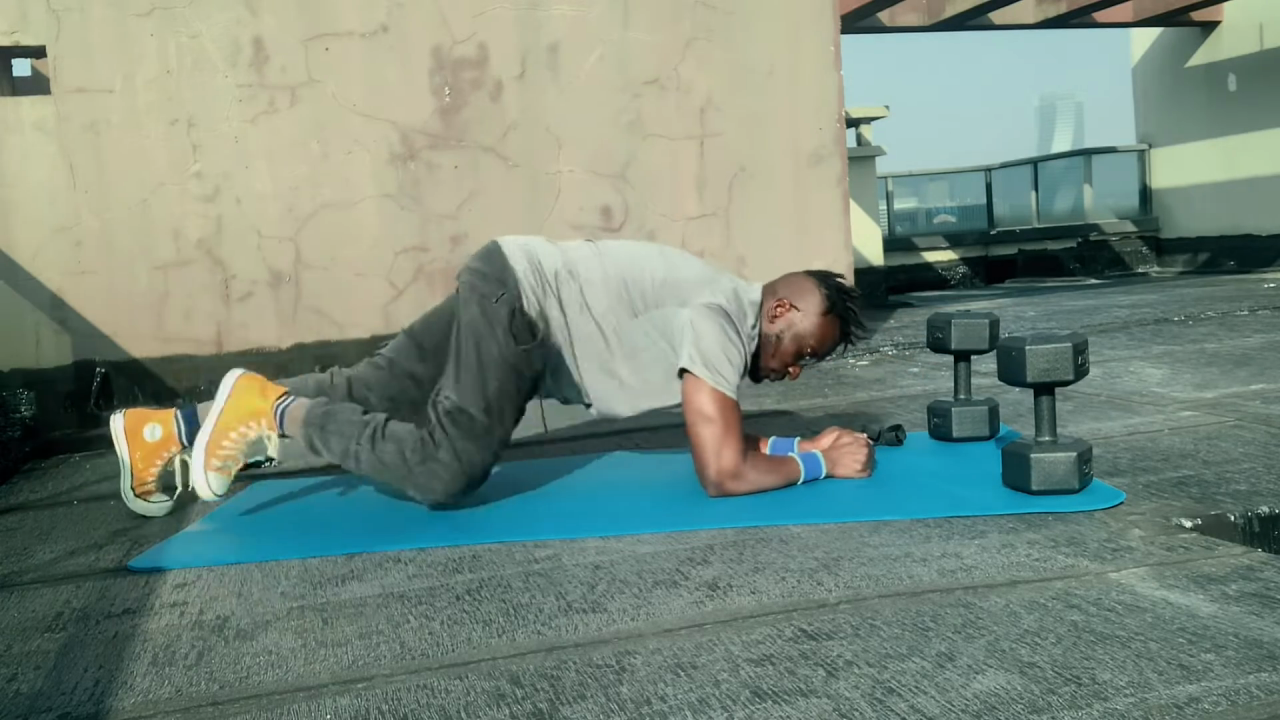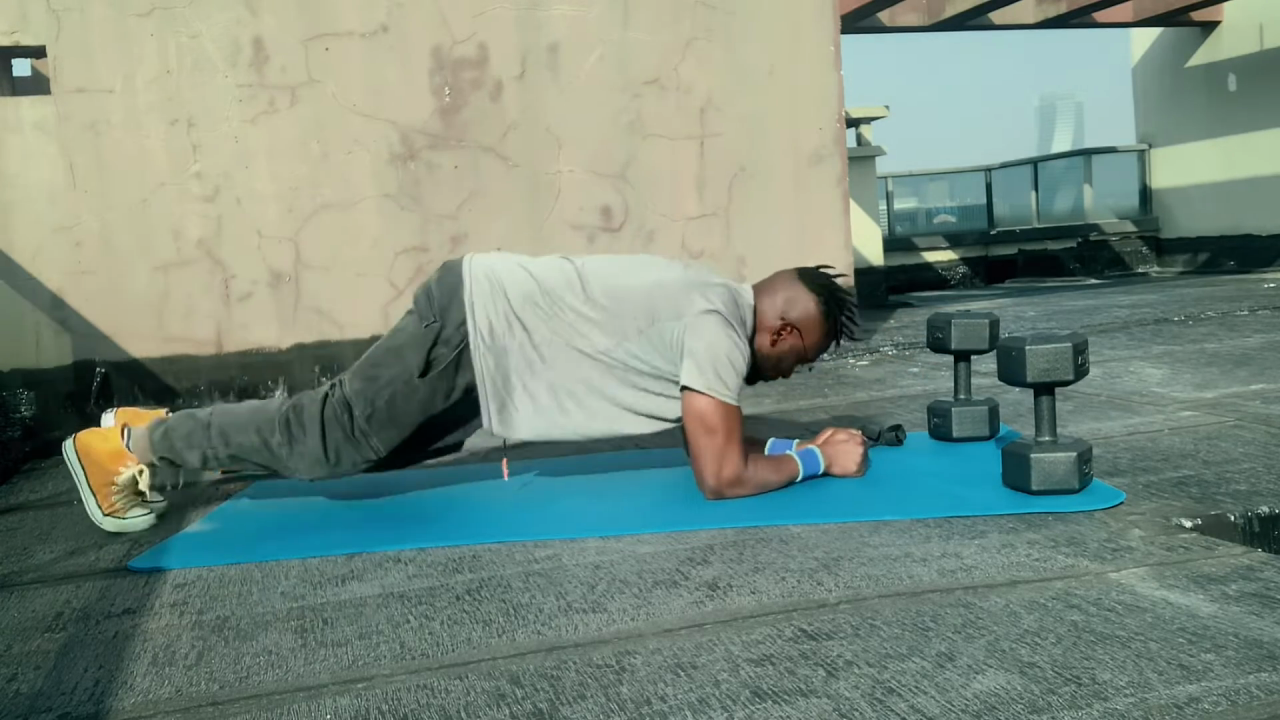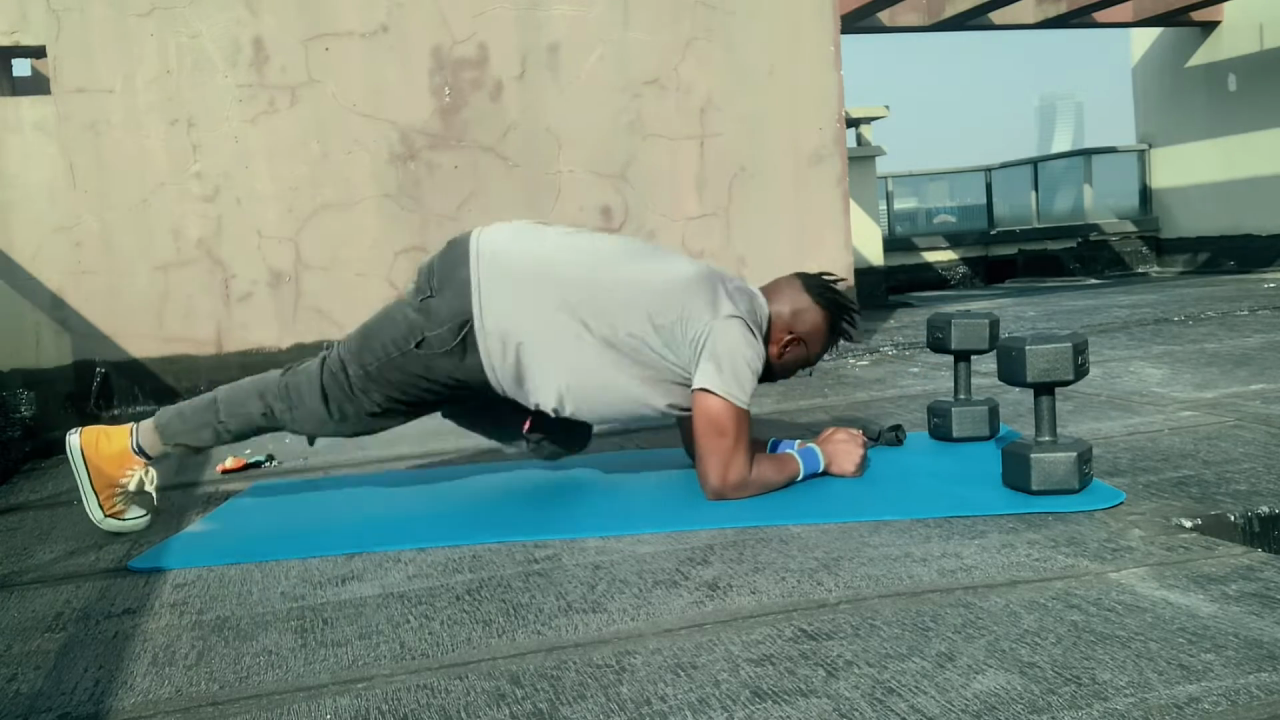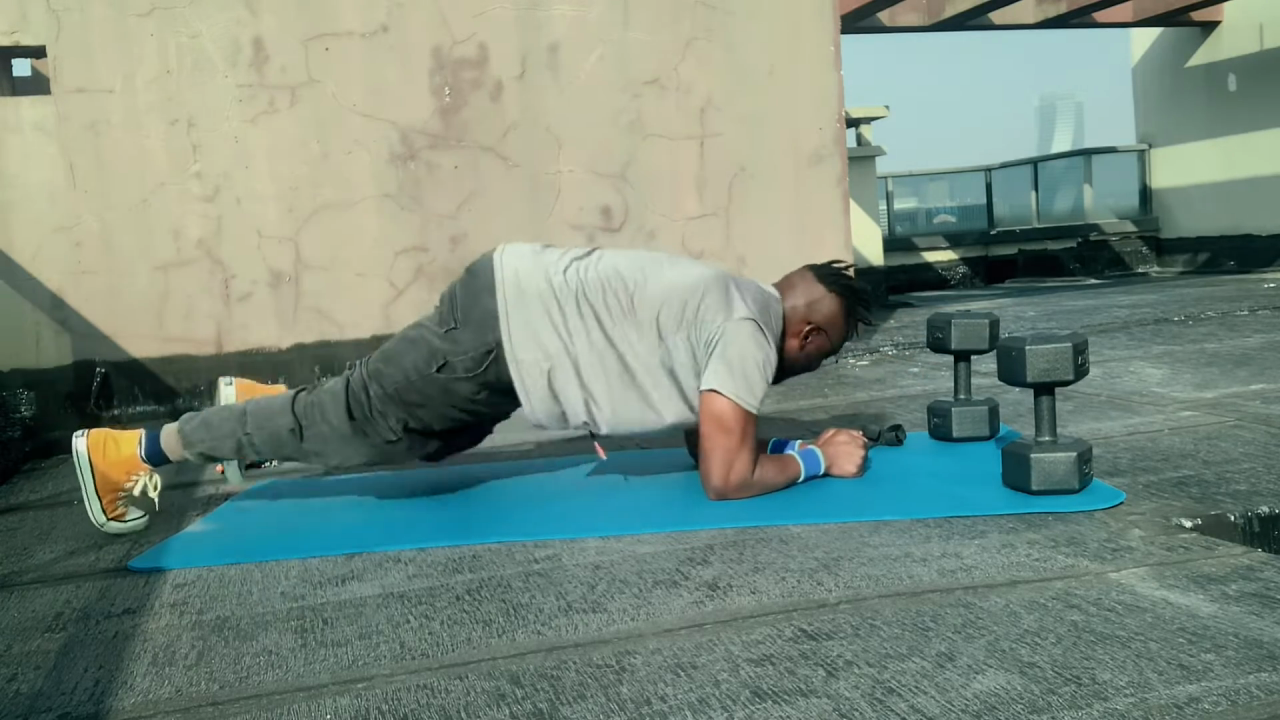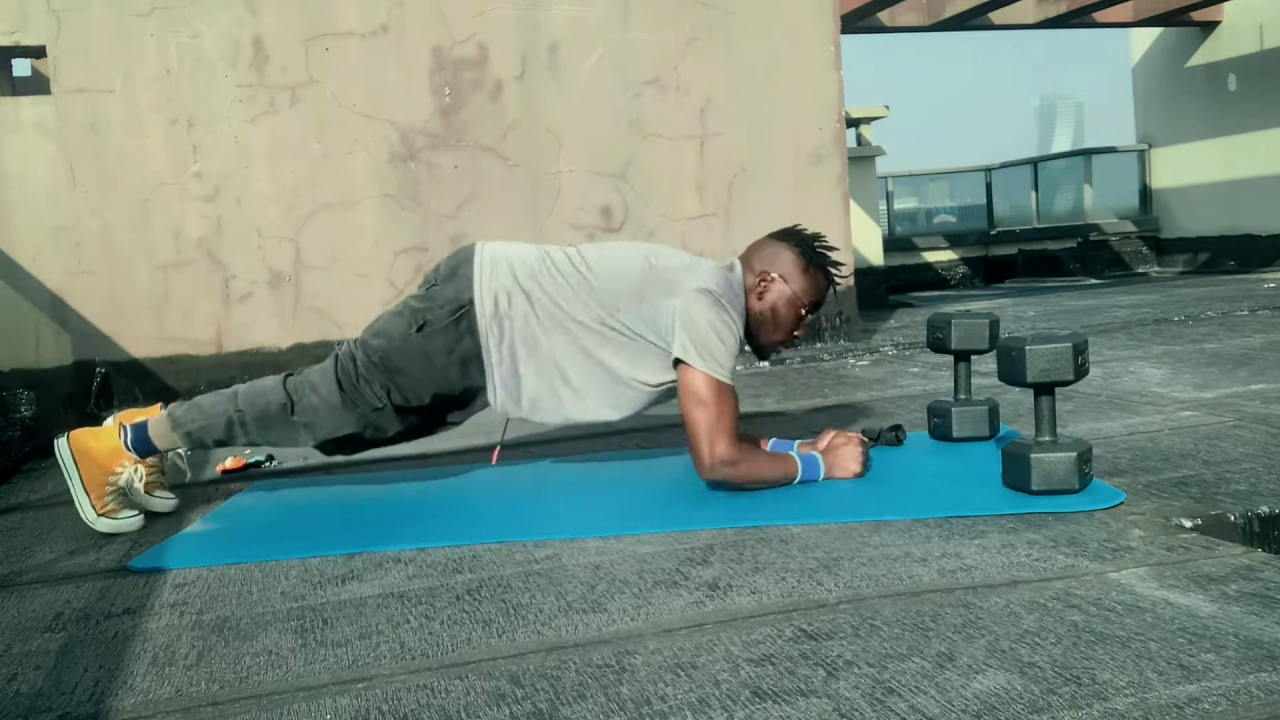
dt=0.3s
person 1, frame 1
left shoulder: (739, 317)
right shoulder: (721, 319)
left elbow: (721, 435)
right elbow: (724, 473)
left wrist: (795, 444)
right wrist: (820, 465)
left hip: (513, 293)
right hip: (515, 288)
left knee: (364, 389)
right knee: (444, 470)
left ankle: (167, 429)
right ankle: (269, 413)
person 1, frame 2
left shoulder: (713, 306)
right shoulder: (720, 329)
left elbow: (713, 442)
right elbow: (720, 477)
left wrist: (781, 446)
right wrist: (813, 460)
left hip: (487, 312)
right hip: (471, 325)
left knee: (351, 430)
right knee: (328, 437)
left ankle: (161, 429)
right ankle: (121, 445)
person 1, frame 3
left shoulder: (719, 303)
right shoulder: (736, 332)
left elbow: (706, 433)
right elbow: (723, 477)
left wrist: (786, 446)
right wrist: (813, 458)
left hip: (503, 265)
right hip: (476, 304)
left knee: (562, 435)
right knee: (332, 396)
right ankle: (124, 447)
person 1, frame 4
left shoulder: (732, 302)
right shoulder: (750, 333)
left elbow: (715, 439)
right elbow: (726, 478)
left wrist: (789, 445)
right wrist: (814, 459)
left hip: (516, 291)
right hip: (501, 327)
left knee: (439, 437)
right knee: (348, 423)
left ankle: (263, 404)
right ankle: (132, 450)
person 1, frame 5
left shoulder: (705, 295)
right shoulder: (709, 303)
left elbow: (711, 435)
right elbow: (719, 460)
left wrist: (792, 446)
right wrist: (812, 464)
left hip: (491, 312)
right hip: (480, 309)
left knee: (345, 417)
right knee: (332, 402)
left ankle: (162, 427)
right ankle: (127, 441)
